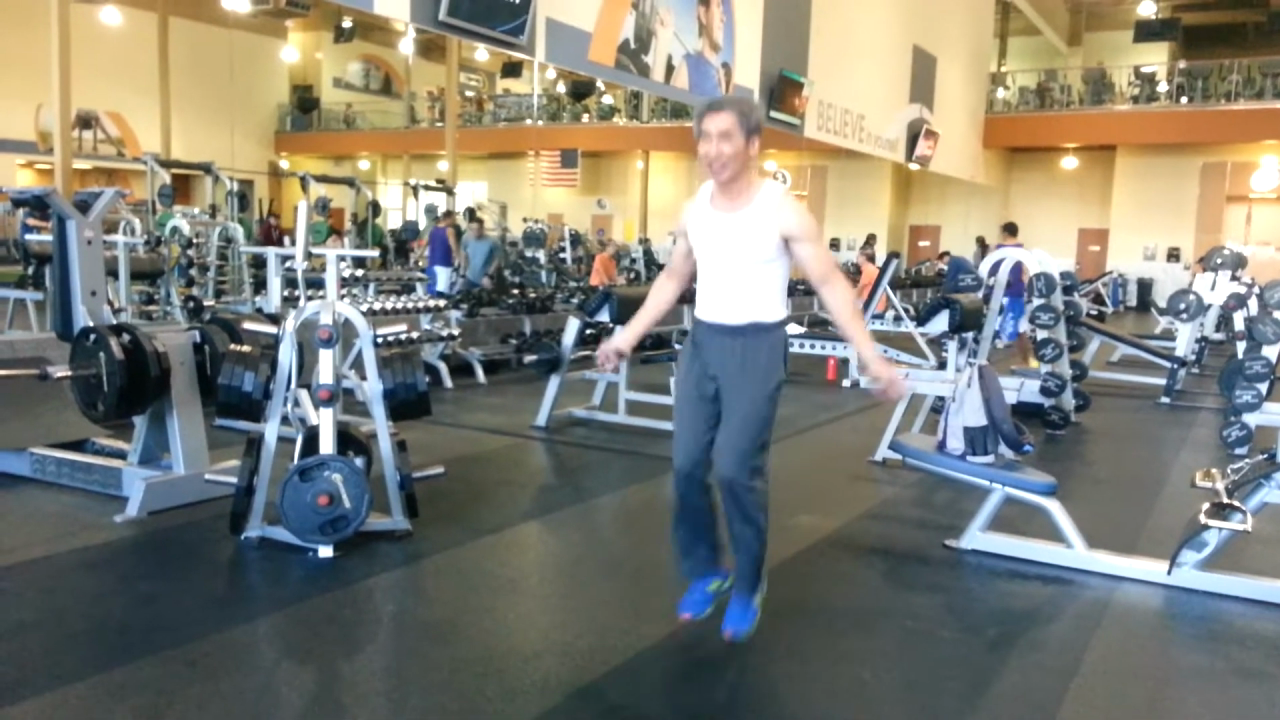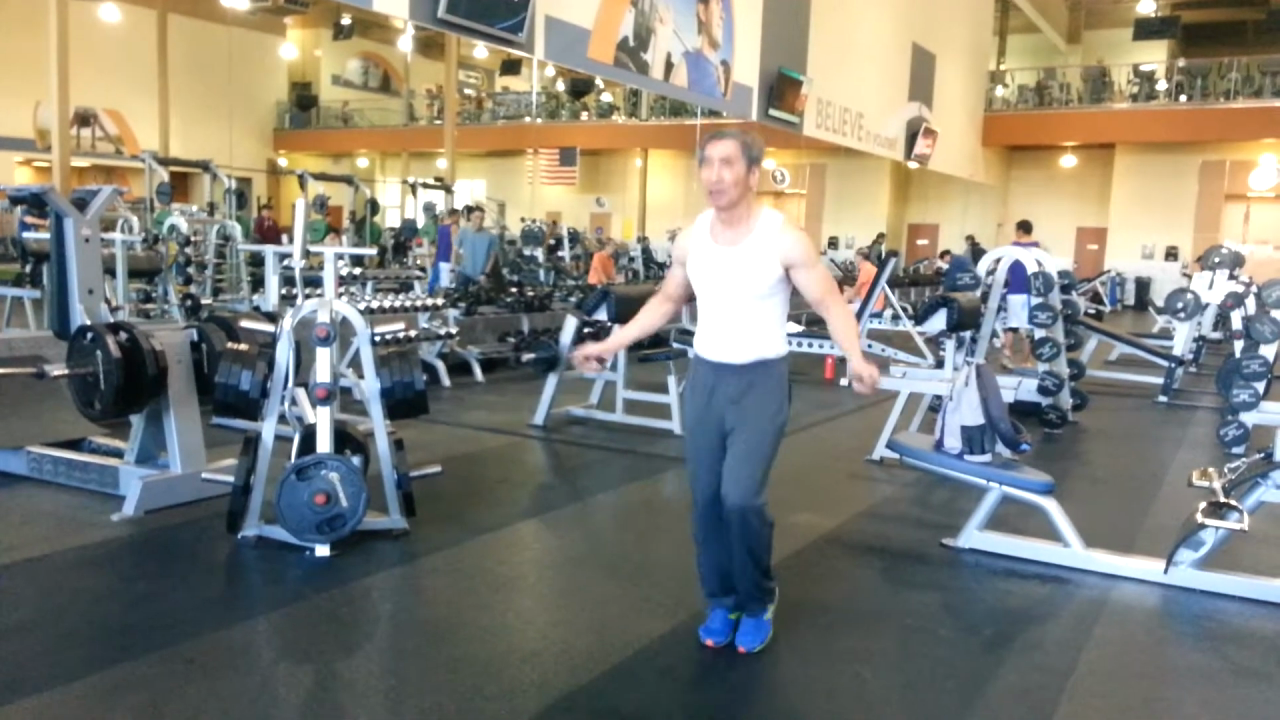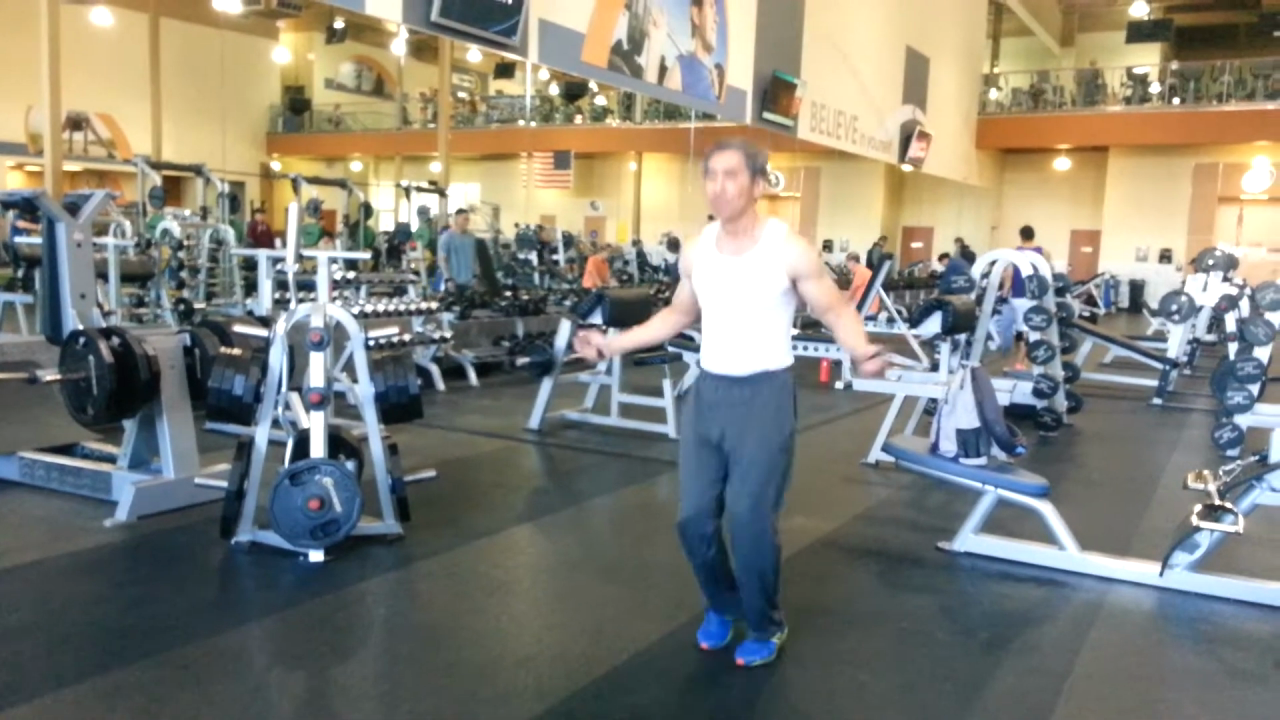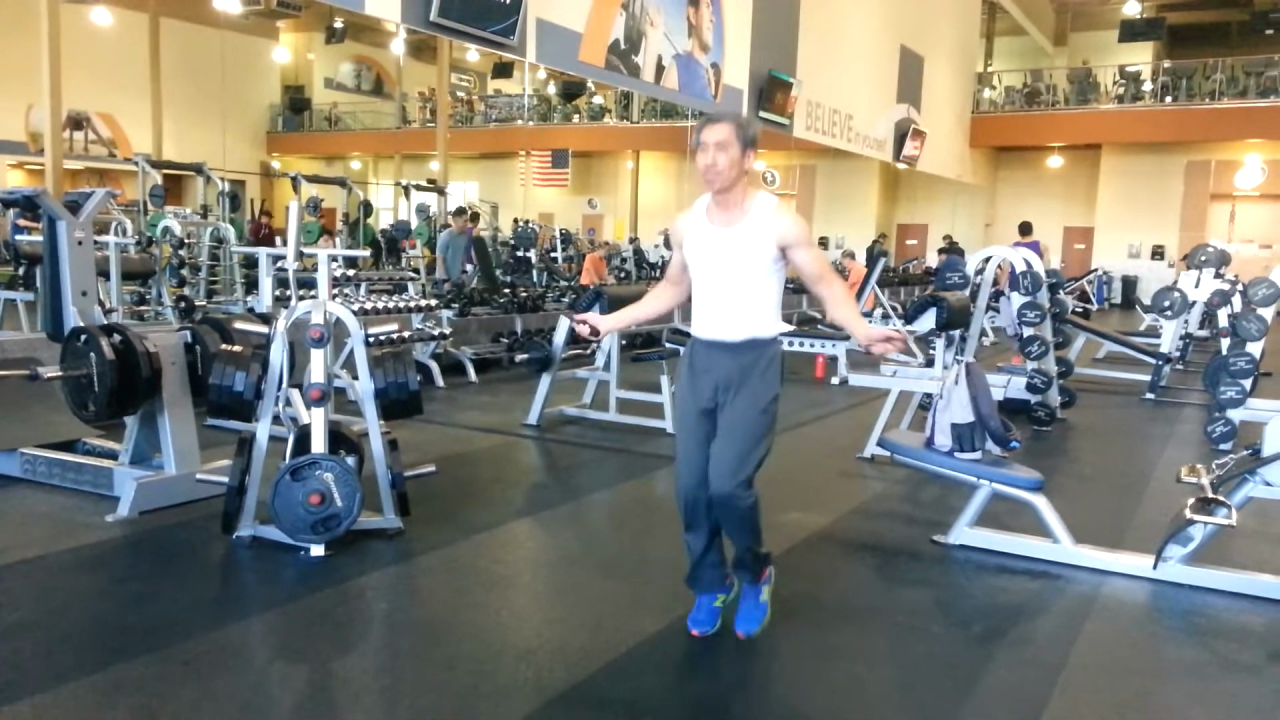
dt=0.3s
person 1, frame 1
left shoulder: (784, 211)
right shoulder: (693, 209)
left elbow: (829, 284)
right elbow: (672, 280)
left wrist: (868, 354)
right wrist: (630, 333)
left hip: (757, 346)
right hip: (702, 343)
left knee: (736, 468)
right knee: (687, 463)
left ankle: (746, 582)
right ankle: (703, 573)
person 1, frame 2
left shoulder: (785, 239)
right shoulder: (690, 239)
left elbow: (828, 302)
right elbow: (667, 299)
left wrist: (855, 358)
right wrist: (613, 343)
left hip: (760, 380)
right hip: (706, 378)
left knee: (740, 500)
right knee: (707, 504)
left ankle: (757, 603)
right ankle: (723, 602)
person 1, frame 3
left shoulder: (792, 251)
right shoulder: (696, 250)
left elbow: (837, 312)
right elbow: (680, 314)
left wrist: (859, 351)
right wrist: (616, 342)
left hip: (765, 393)
right hip: (709, 391)
left knee: (751, 521)
right knee: (694, 517)
left ankle: (764, 626)
right ankle: (724, 604)
person 1, frame 4
left shoulder: (780, 221)
right shoulder: (687, 223)
left elbow: (826, 284)
right elbow: (673, 287)
left wrist: (863, 333)
right wrist: (611, 321)
left hip: (755, 361)
right hip: (700, 359)
left knee: (727, 480)
right knee: (693, 484)
left ankle: (755, 572)
right ankle: (712, 585)
